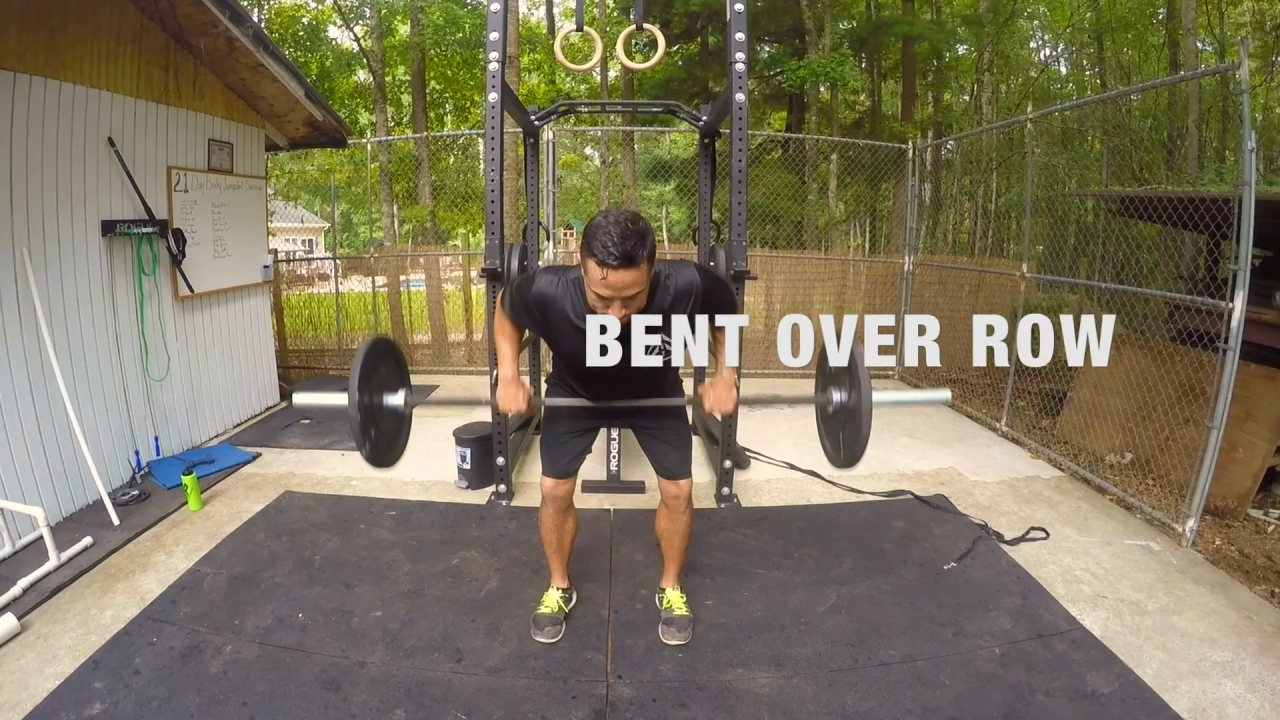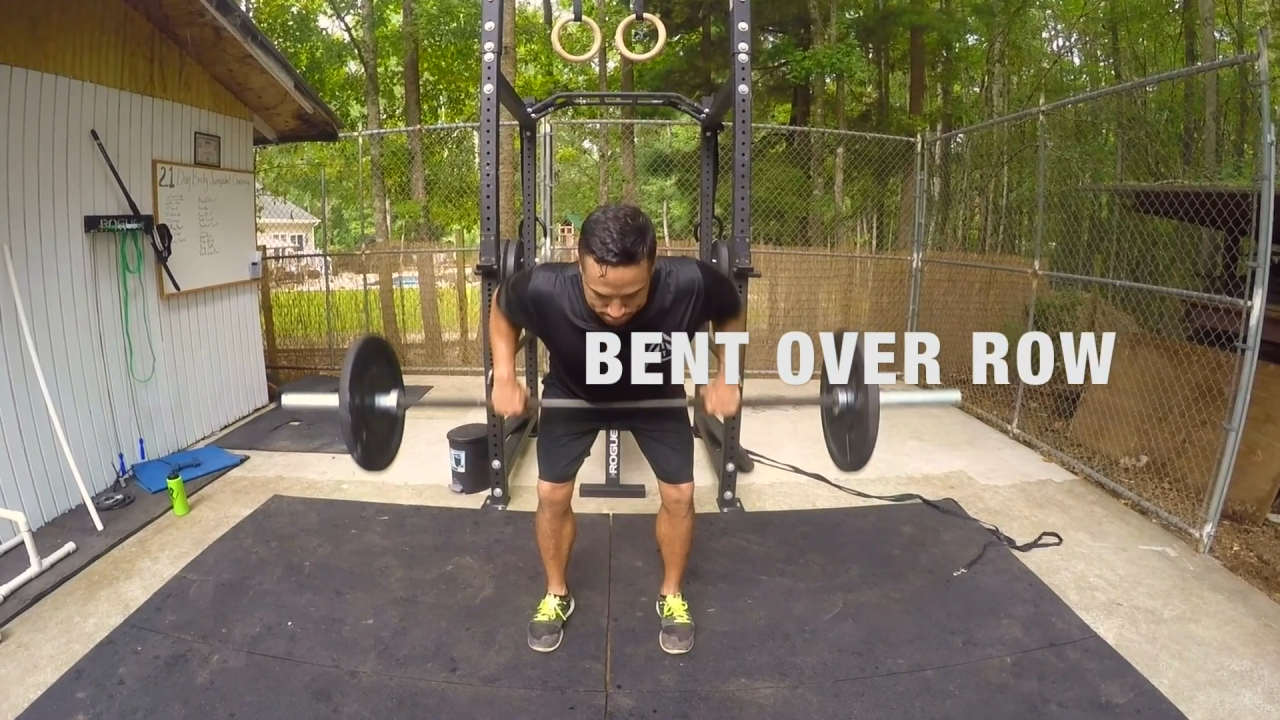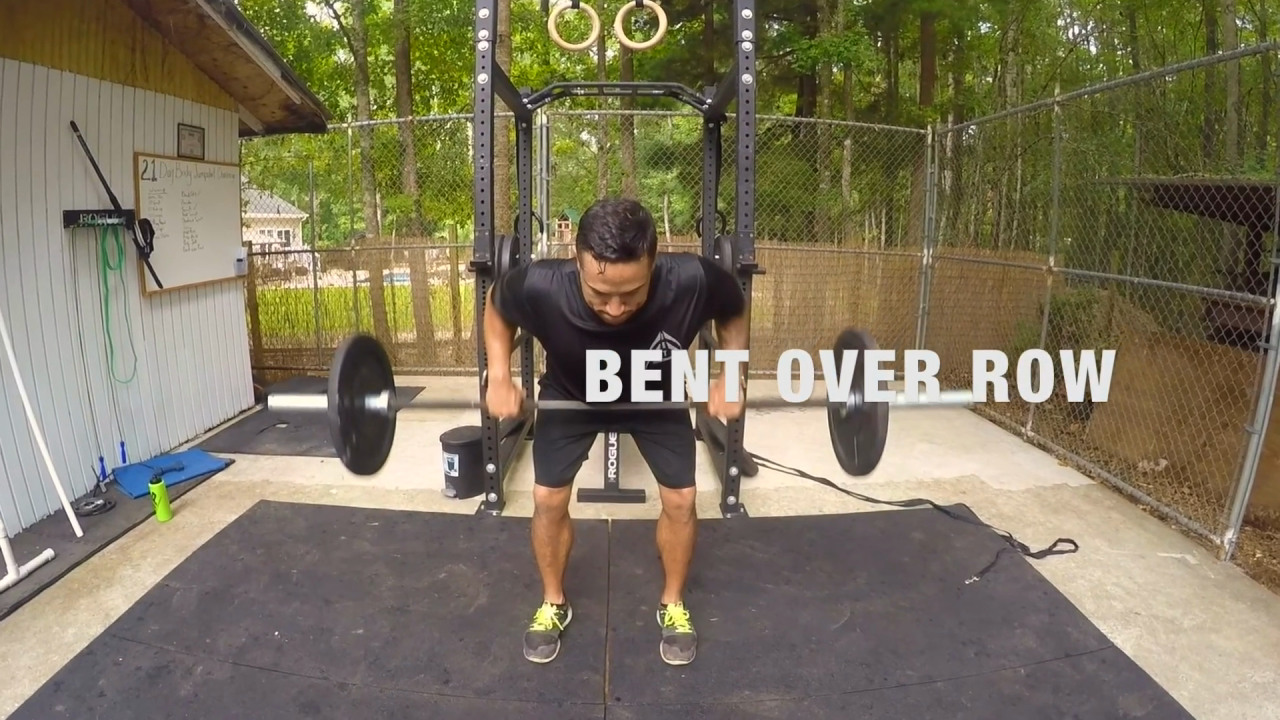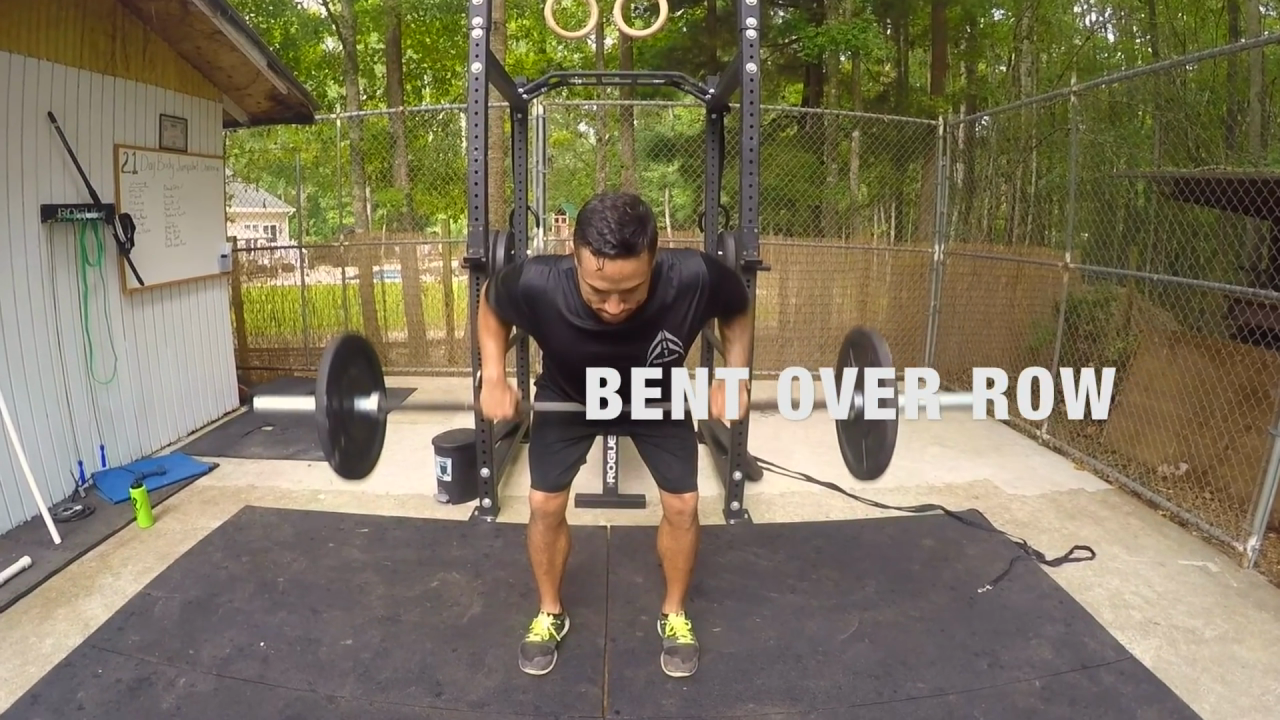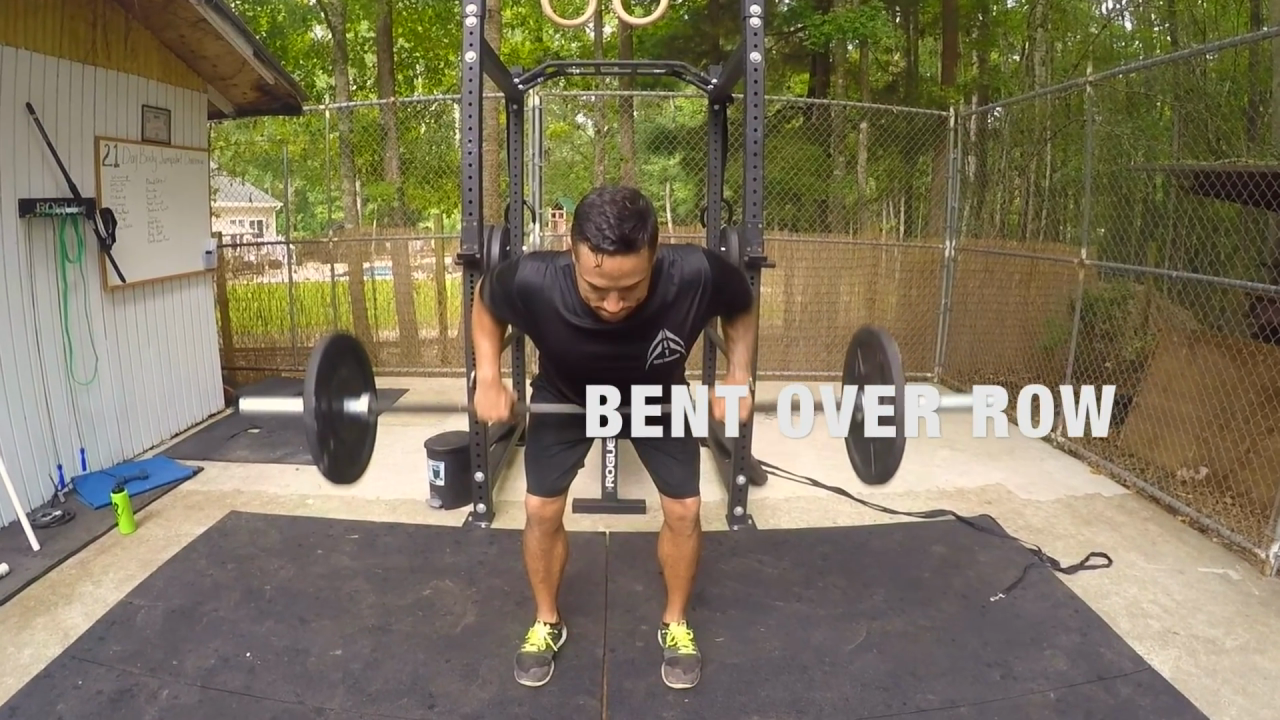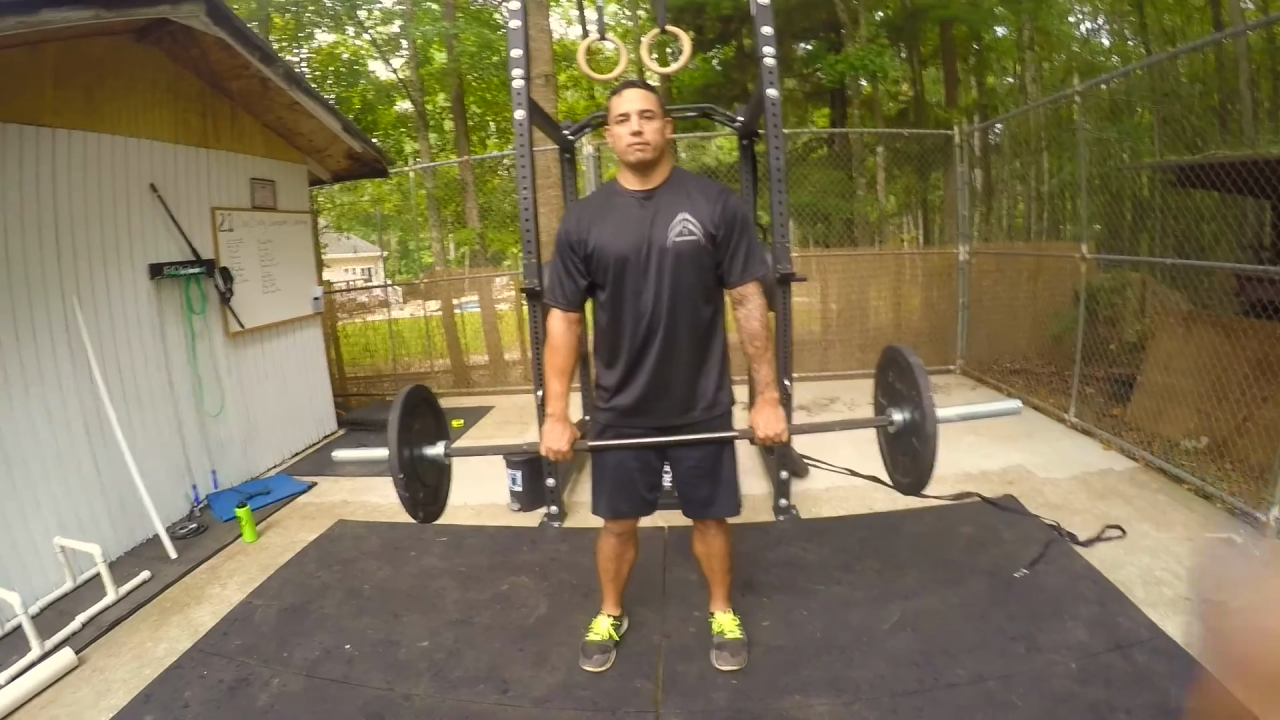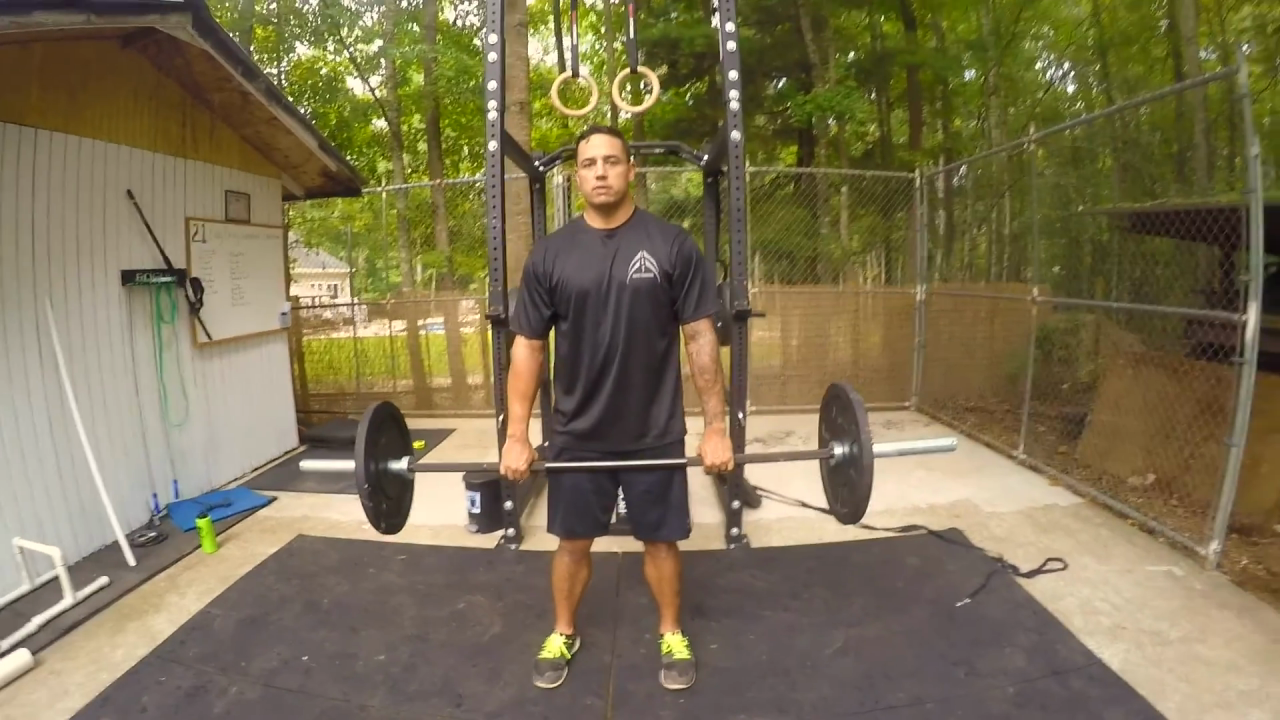
dt=0.7s
person 1, frame 1
left shoulder: (689, 285)
right shoulder: (546, 291)
left elbow: (728, 312)
right elbow: (505, 309)
left wrist: (724, 374)
right wrist: (508, 375)
left hip: (656, 393)
right hip: (574, 393)
left knee: (677, 489)
right knee: (554, 488)
left ankle: (670, 589)
right ankle: (559, 588)
person 1, frame 2
left shoulder: (691, 283)
right shoulder: (543, 289)
left elbow: (731, 313)
right elbow: (501, 307)
left wrist: (726, 377)
right wrist: (504, 376)
left hip: (656, 394)
right hip: (572, 394)
left knee: (679, 493)
right knee: (552, 492)
left ankle: (671, 595)
right ankle: (556, 595)
person 1, frame 3
left shoulder: (694, 281)
right shoulder: (540, 286)
left elbow: (734, 311)
right elbow: (497, 306)
left wrist: (730, 377)
right wrist: (499, 377)
left hip: (657, 396)
right hip: (570, 396)
left knee: (681, 498)
right knee: (548, 497)
left ankle: (672, 605)
right ankle: (553, 604)
person 1, frame 4
left shoulder: (695, 277)
right shoulder: (536, 283)
left elbow: (738, 309)
right elbow: (490, 303)
left wrist: (734, 378)
right wrist: (493, 378)
left hip: (658, 398)
right hip: (567, 397)
left knee: (682, 504)
right knee: (544, 503)
left ankle: (674, 614)
right ankle: (550, 613)
person 1, frame 5
left shoulder: (697, 274)
right shoulder: (531, 280)
left elbow: (742, 307)
right elbow: (485, 300)
left wrist: (738, 378)
right wrist: (488, 378)
left hip: (658, 397)
right hip: (564, 398)
left knee: (684, 509)
right knee: (541, 508)
left ankle: (675, 624)
right ankle: (546, 623)
person 1, frame 6
left shoulder: (718, 204)
right shoulder: (583, 220)
left elbow: (749, 300)
right elbow: (563, 318)
left wrist: (768, 397)
right wrist: (555, 414)
left hip: (703, 408)
right hip: (620, 410)
left knee: (711, 518)
right knee: (617, 522)
left ankle: (722, 611)
right ankle: (610, 614)
person 1, frame 7
left shoulder: (673, 245)
right shoulder: (550, 254)
left elbow: (700, 337)
right elbow: (528, 345)
left wrist: (715, 426)
right wrist: (516, 434)
left hip: (655, 434)
right hip: (577, 434)
left knee: (661, 538)
right knee: (572, 540)
left ankle: (671, 634)
right ankle: (563, 634)
